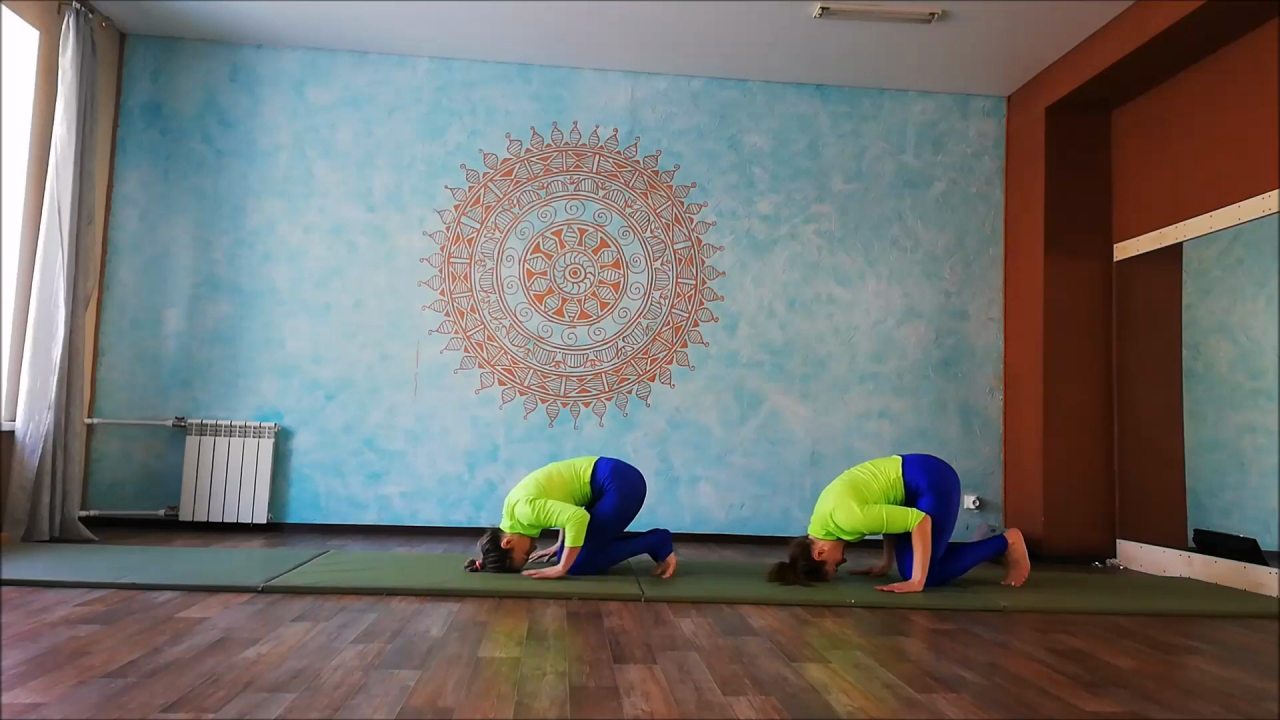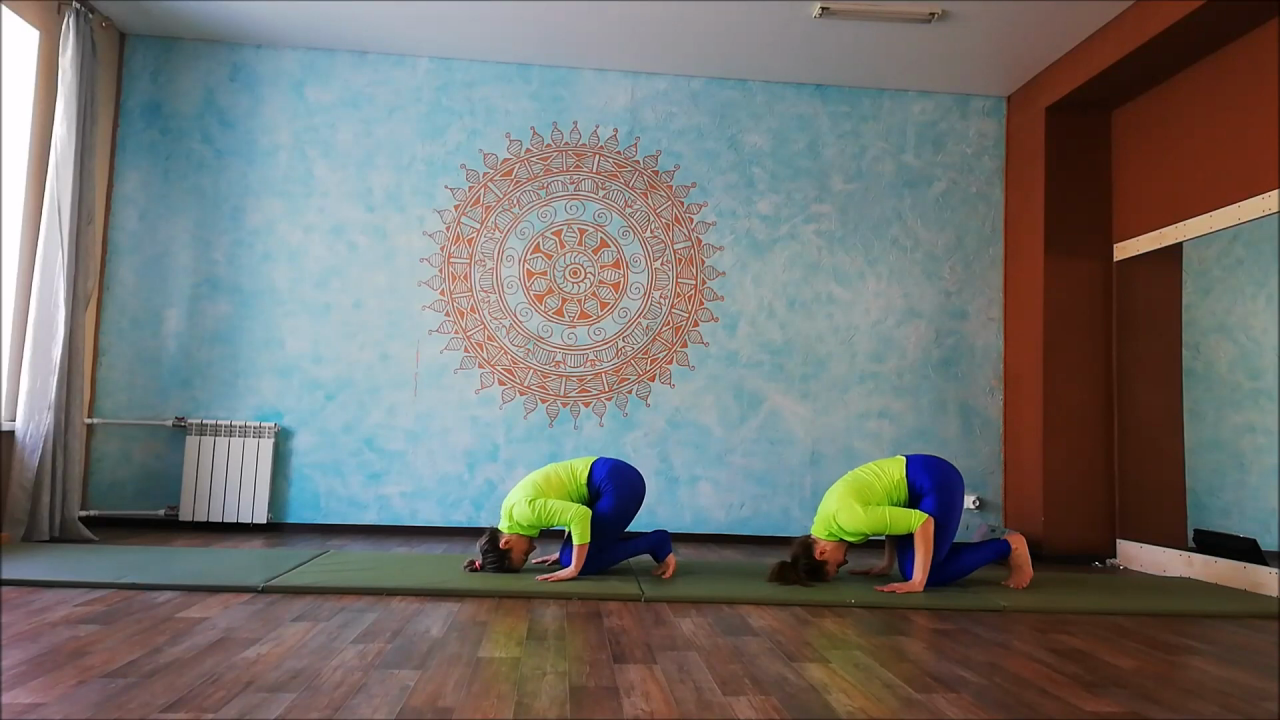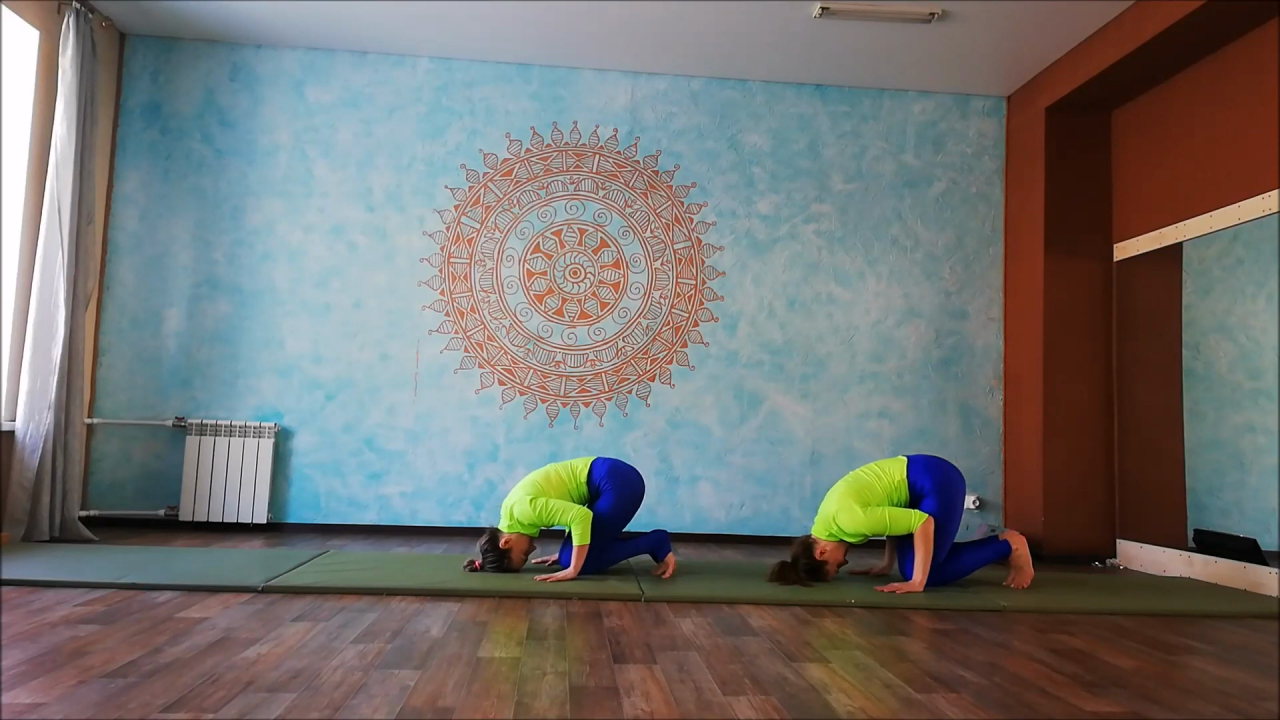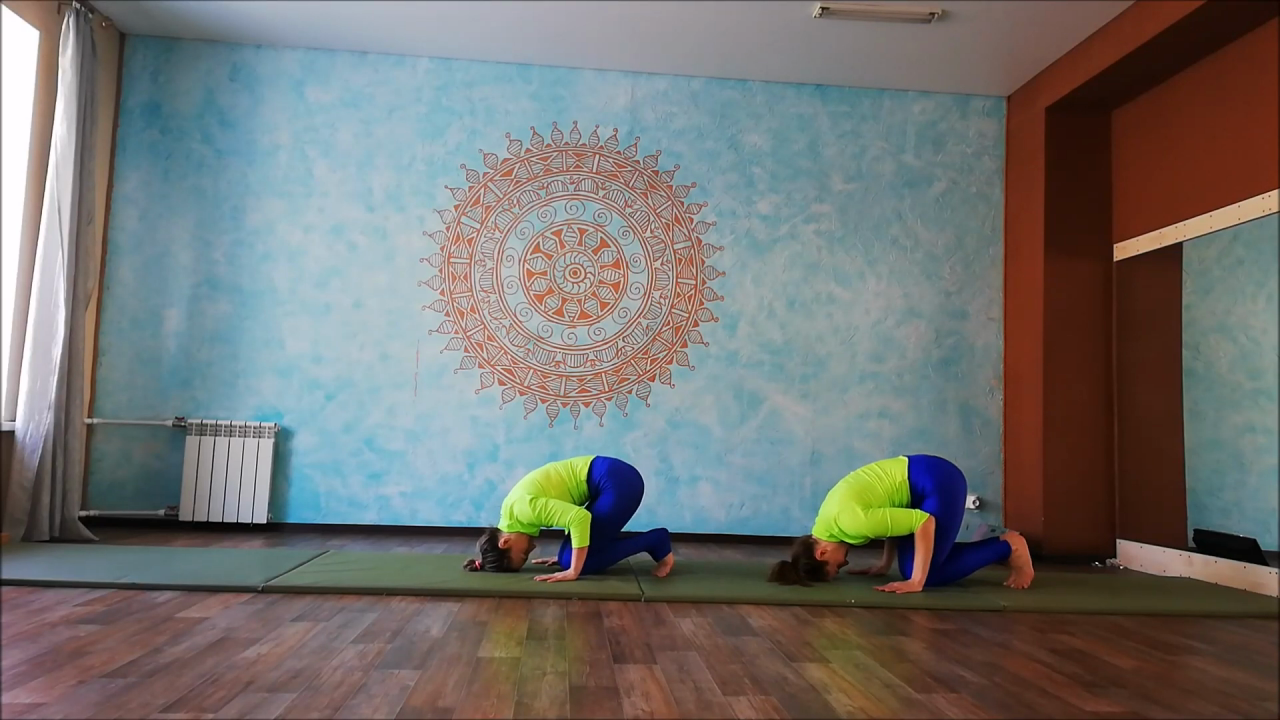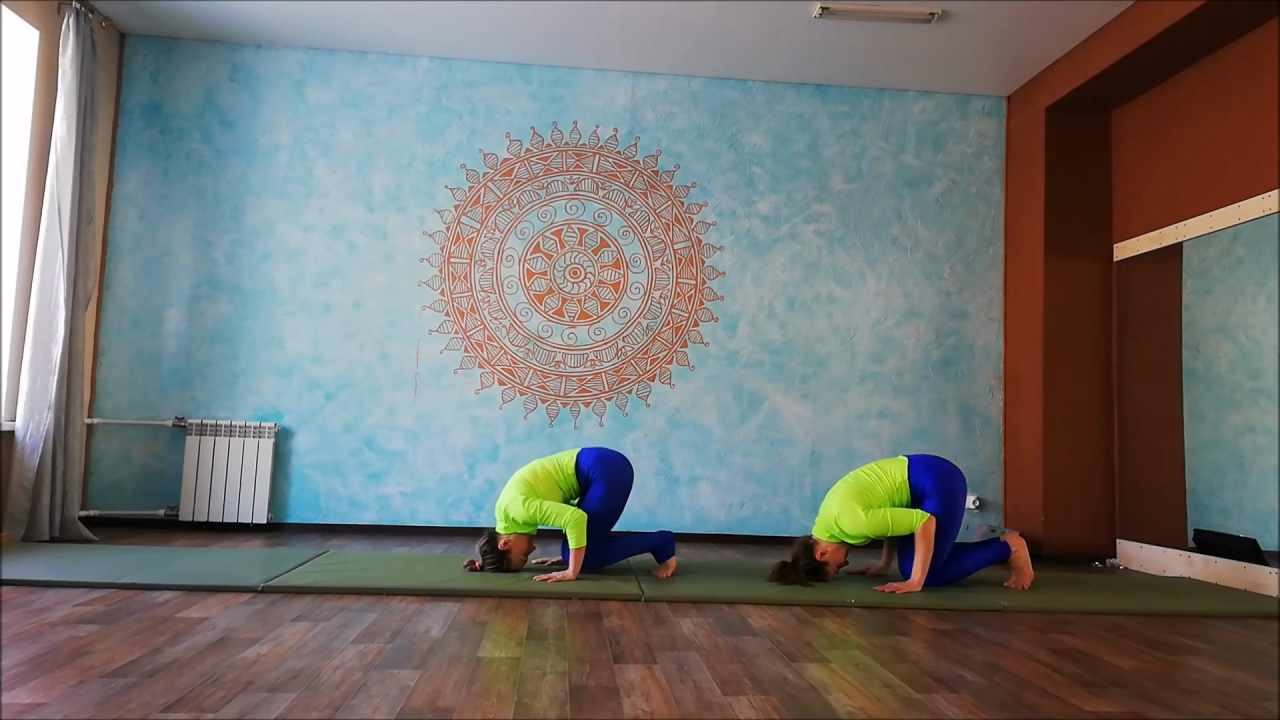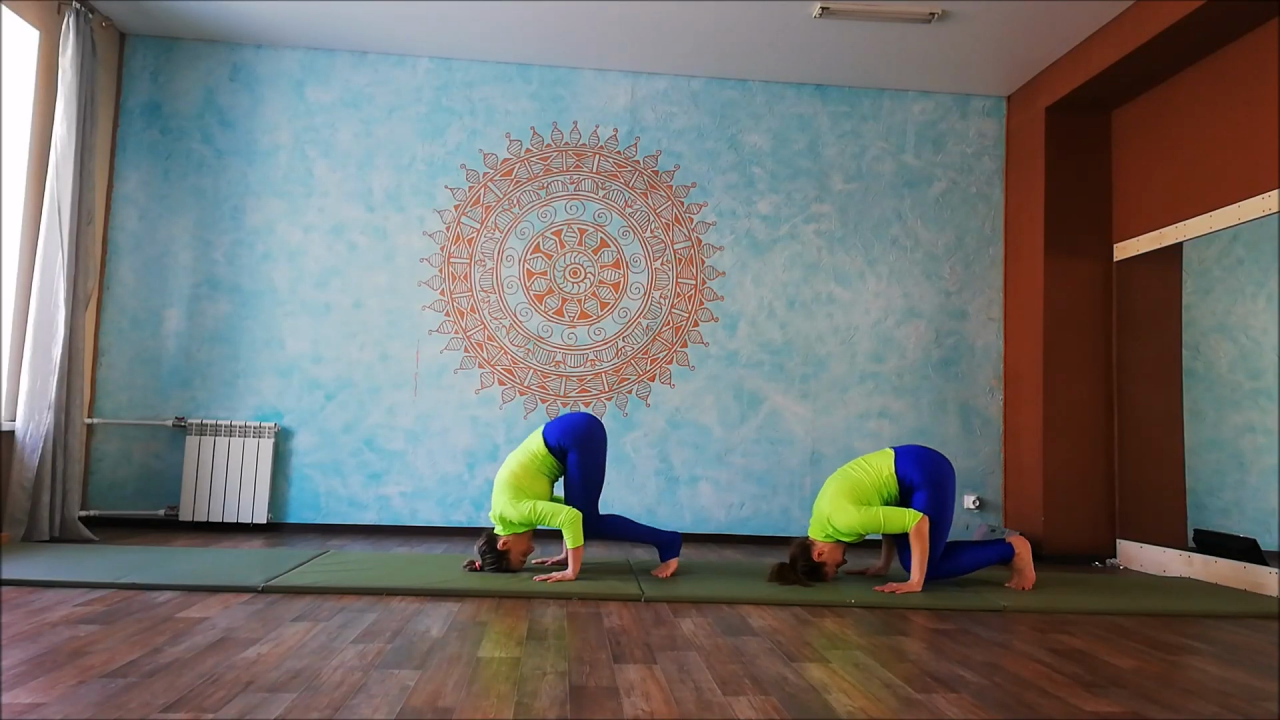
dt=0.3s
person 1, frame 1
left shoulder: (844, 516)
right shoulder: (824, 518)
left elbow: (919, 520)
left wrist: (917, 582)
right wrist: (886, 563)
left hip: (932, 481)
right hip: (913, 479)
left knee: (928, 575)
right knee: (911, 568)
left ankle: (1006, 542)
right ankle: (999, 545)
person 1, frame 2
left shoulder: (847, 517)
right shoulder: (828, 520)
left elbow: (922, 523)
left wrist: (918, 583)
right wrist: (887, 564)
left hip: (936, 482)
right hip: (916, 480)
left knee: (927, 575)
right knee: (914, 568)
left ankle: (1008, 547)
right ankle: (1003, 546)
person 1, frame 3
left shoulder: (846, 519)
right shoulder: (830, 516)
left elbow: (923, 522)
left wrist: (918, 582)
right wrist: (887, 563)
left hip: (937, 482)
right hip: (920, 479)
left knee: (928, 575)
right knee: (911, 568)
left ankle: (1009, 546)
right ankle: (1001, 541)
person 1, frame 4
left shoulder: (849, 521)
right shoulder: (830, 519)
left elbow: (924, 522)
left wrist: (917, 582)
right wrist: (885, 564)
left hip: (938, 484)
right hip: (918, 480)
left knee: (927, 574)
right knee: (910, 568)
left ankle: (1008, 547)
right ankle: (1004, 545)
person 1, frame 5
left shoulder: (849, 521)
right shoulder: (831, 519)
left elbow: (925, 521)
left wrist: (916, 582)
right wrist: (884, 565)
left hip: (938, 483)
right hip: (921, 479)
left knee: (928, 575)
right knee: (911, 569)
left ankle: (1008, 548)
right ankle: (1004, 545)
person 1, frame 6
left shoulder: (839, 519)
right shoulder: (825, 520)
left elbow: (918, 522)
left wrist: (916, 582)
right wrist: (883, 564)
left hip: (924, 472)
right hip: (909, 469)
left knee: (928, 567)
right knee: (916, 560)
left ankle: (1013, 550)
right ankle: (1009, 548)
person 2, frame 1
left shoulder: (522, 508)
right shoulder: (517, 507)
left elbow: (576, 518)
left wrist: (562, 567)
right wrist: (559, 546)
left hip: (620, 484)
right hip: (615, 480)
left knee: (580, 563)
right knee: (570, 554)
left ankle: (657, 543)
right ankle: (653, 540)
person 2, frame 2
left shoulder: (520, 512)
right shoulder: (519, 508)
left elbow: (579, 515)
left wrist: (574, 567)
right wrist: (566, 553)
left hip: (618, 485)
right hip: (614, 479)
left knee: (579, 561)
right knee: (573, 557)
left ankle: (656, 544)
right ankle: (654, 543)
person 2, frame 3
left shoulder: (521, 509)
right shoulder: (517, 507)
left elbow: (581, 516)
left wrist: (573, 569)
right wrist: (564, 555)
left hip: (618, 483)
right hip: (614, 479)
left knee: (583, 562)
right knee: (571, 556)
left ankle: (656, 544)
right ankle: (654, 543)
person 2, frame 4
left shoulder: (521, 509)
right shoulder: (519, 507)
left elbow: (579, 518)
left wrist: (573, 571)
right wrist: (566, 556)
left hip: (618, 483)
right hip: (613, 479)
left knee: (581, 562)
right knee: (570, 557)
left ankle: (656, 542)
right ankle: (654, 542)
person 2, frame 5
left shoulder: (515, 508)
right shoulder: (512, 507)
left elbow: (575, 517)
right elbow: (571, 515)
left wrist: (572, 571)
right wrist: (568, 556)
left hip: (606, 473)
right hip: (605, 468)
left knee: (584, 559)
right knee: (576, 553)
left ankle: (660, 543)
person 2, frame 6
left shoulder: (510, 511)
right shoulder: (508, 511)
left elbow: (571, 517)
right elbow: (566, 513)
left wrist: (572, 571)
right wrist: (566, 556)
left hip: (577, 434)
right hip: (576, 430)
left knee: (588, 522)
left ankle: (668, 544)
